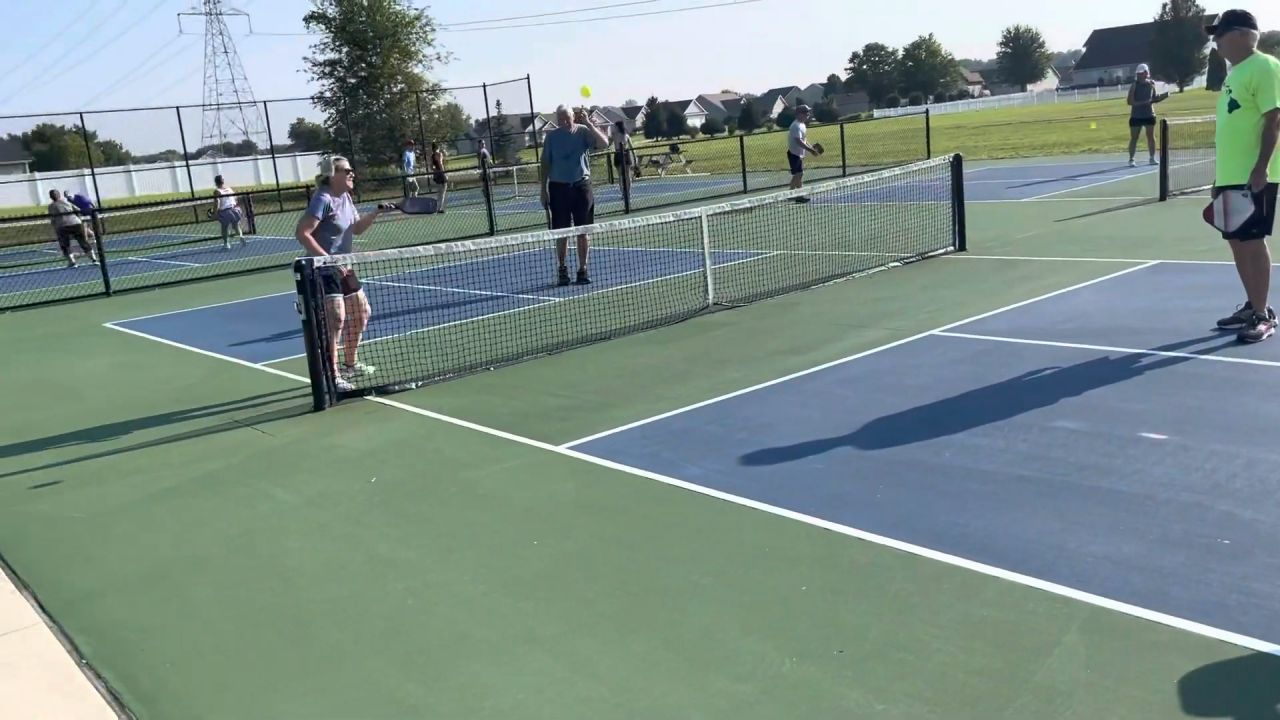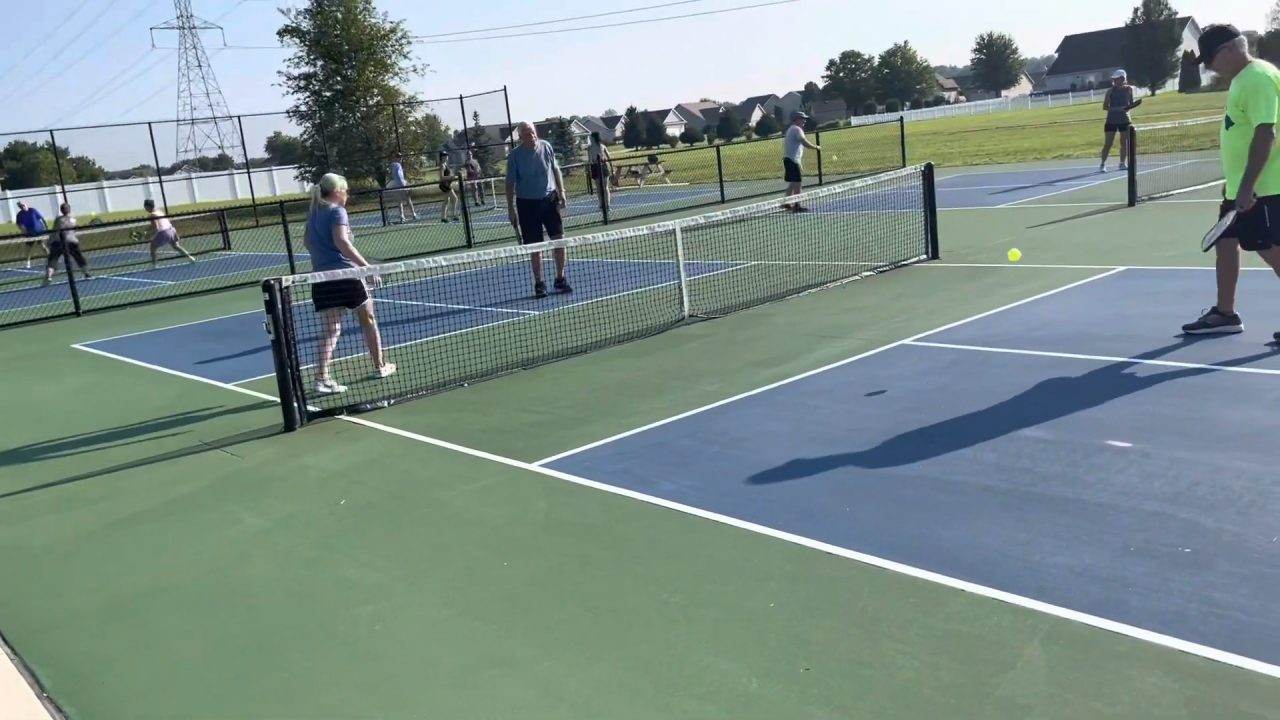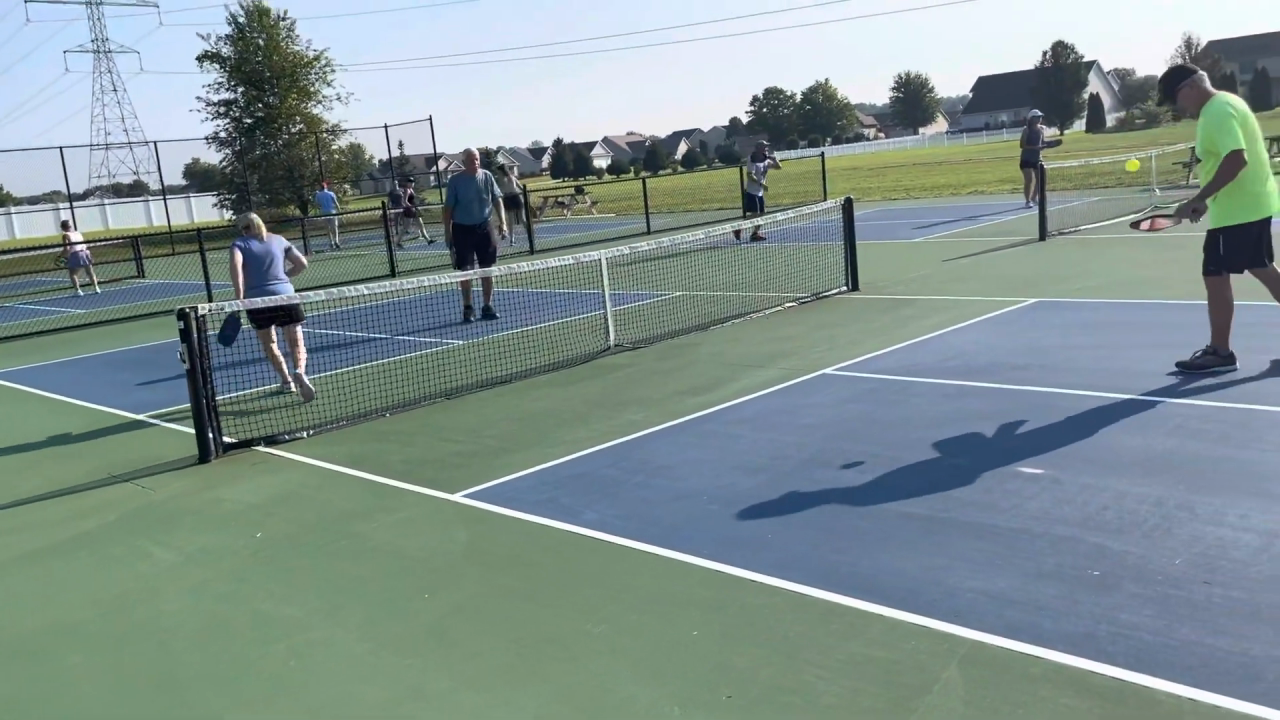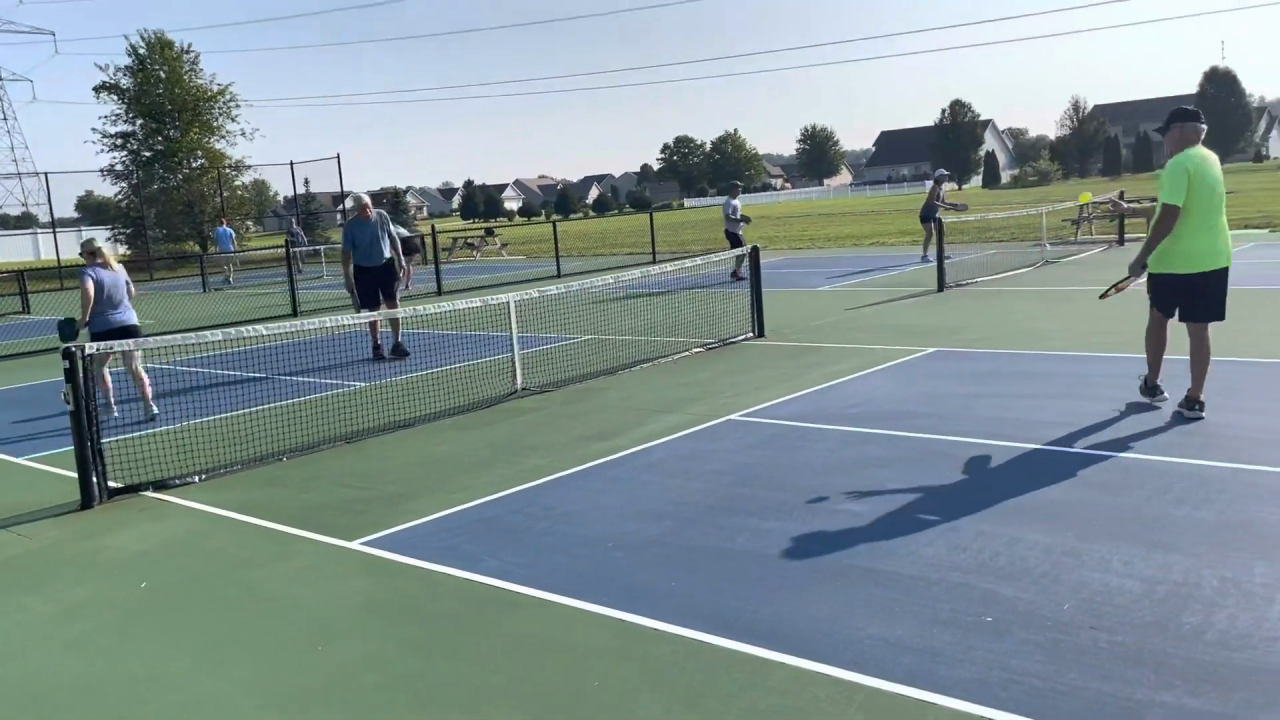
dt=0.7s
person 1, frame 1
right shoulder: (1236, 71)
right wrist: (1220, 177)
right hip: (1231, 175)
left knee: (1252, 240)
right knee: (1236, 241)
right ankle: (1253, 306)
person 1, frame 2
right shoulder: (1245, 78)
left wrist: (1247, 186)
right wrist: (1236, 182)
right hip: (1244, 184)
right knee: (1225, 245)
right ankle: (1224, 315)
person 1, frame 3
left shoulder: (1216, 113)
right shoulder: (1225, 103)
left elbow: (1237, 160)
left wrist: (1197, 199)
right wrist: (1204, 199)
left hip: (1235, 210)
left knee: (1215, 277)
left ankle: (1220, 352)
person 1, frame 4
left shoulder: (1178, 164)
right shoulder: (1211, 160)
left elbow: (1169, 214)
left wrist: (1141, 257)
right wrist: (1129, 209)
left hip: (1172, 260)
right hip: (1213, 259)
left knee: (1158, 319)
right knee: (1198, 328)
left ankle: (1152, 384)
right ankle: (1194, 399)
person 2, frame 1
left shoulder: (345, 197)
right shoulder: (323, 200)
left elbow: (357, 228)
right elbow: (302, 233)
left wrist: (377, 212)
right wrist: (326, 258)
left hip: (342, 270)
right hip: (324, 271)
left knee: (362, 313)
right knee: (336, 320)
left ankle: (350, 364)
right ankle: (333, 376)
person 2, frame 2
left shoulder: (314, 211)
right shoulder: (336, 211)
left elbow: (309, 242)
right elbow: (341, 242)
right wrist: (365, 265)
left hip: (321, 278)
right hip: (345, 275)
left knee: (330, 330)
right knee: (368, 321)
left ankle: (322, 379)
right ankle: (380, 366)
person 2, frame 3
left shoulder: (239, 243)
right shoulder: (278, 240)
left elbow: (235, 265)
right elbow: (302, 263)
left wrist: (239, 297)
left hip: (256, 300)
right hip: (284, 295)
left knee: (269, 344)
right knee: (297, 344)
left ankle: (286, 381)
right ankle: (300, 373)
person 2, frame 4
left shoulder: (87, 271)
right shoulder: (119, 269)
left elbow: (87, 293)
right elbow: (131, 294)
left wrist: (84, 317)
left hip: (103, 328)
right hip: (129, 323)
left knee: (99, 365)
right knee: (136, 369)
left ankle: (111, 406)
right ankle: (150, 405)
person 3, frame 1
left shoulder: (583, 132)
right shoulder: (552, 136)
left elbow: (604, 143)
right elbow: (545, 163)
left wrist: (588, 123)
right wrist: (543, 189)
left hip: (581, 186)
right hip: (558, 188)
left knee: (582, 231)
left ankle: (582, 270)
right ankle: (562, 268)
person 3, frame 2
left shoulder: (546, 147)
right shoulder: (515, 155)
left elbow: (556, 169)
right elbow: (510, 183)
left wrist: (561, 191)
right wrist: (511, 209)
left hip: (550, 199)
right hip: (527, 204)
left knee: (559, 238)
right knee: (535, 246)
left ankle: (560, 278)
right ankle: (539, 283)
person 3, frame 3
left shoulder: (487, 177)
right shoulder: (455, 181)
left elbow: (497, 200)
right elbow: (448, 207)
left wrist: (502, 221)
right wrist: (447, 231)
left hip: (484, 227)
right hip: (462, 229)
left knee: (487, 269)
right knee: (466, 270)
left ankle: (487, 307)
right ankle: (468, 307)
person 3, frame 4
left shoulder: (382, 216)
right shoulder: (350, 226)
left elbow: (393, 237)
right elbow: (346, 252)
left wrist: (400, 258)
right wrist: (347, 277)
left hip: (386, 265)
right hip: (364, 270)
left knee: (393, 304)
right knee: (373, 309)
left ankle: (397, 344)
right ankle: (377, 345)
